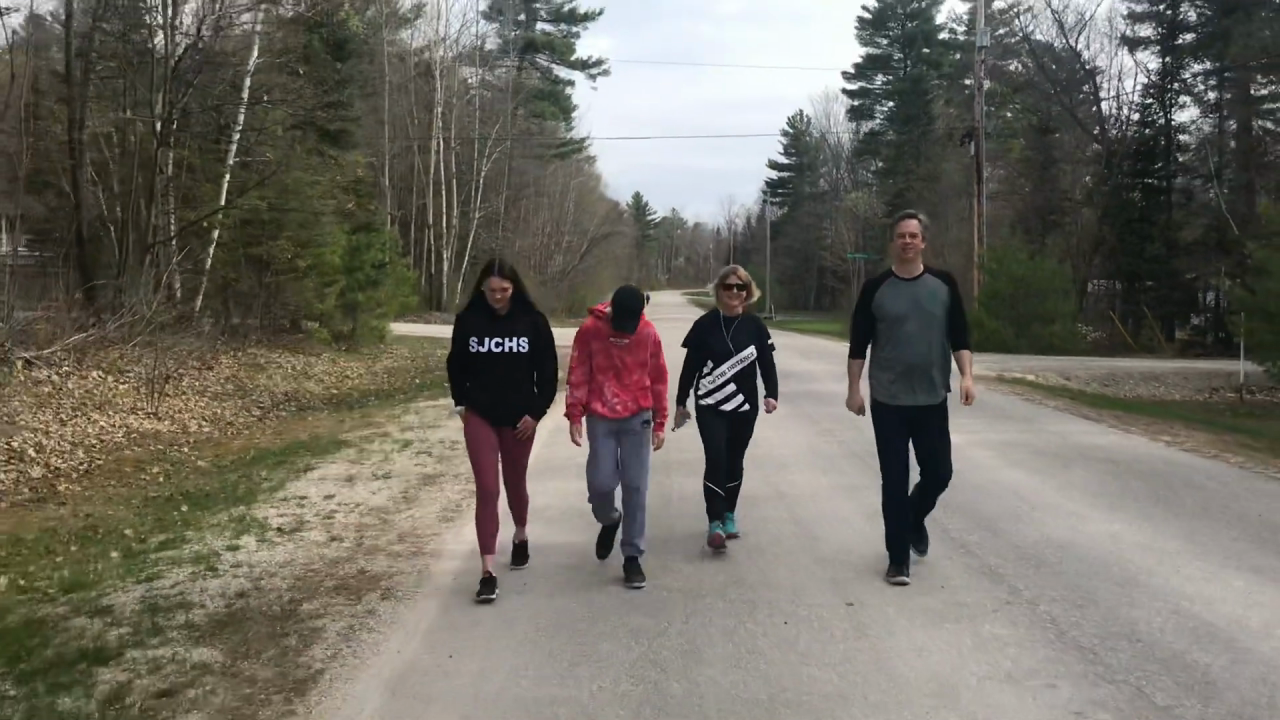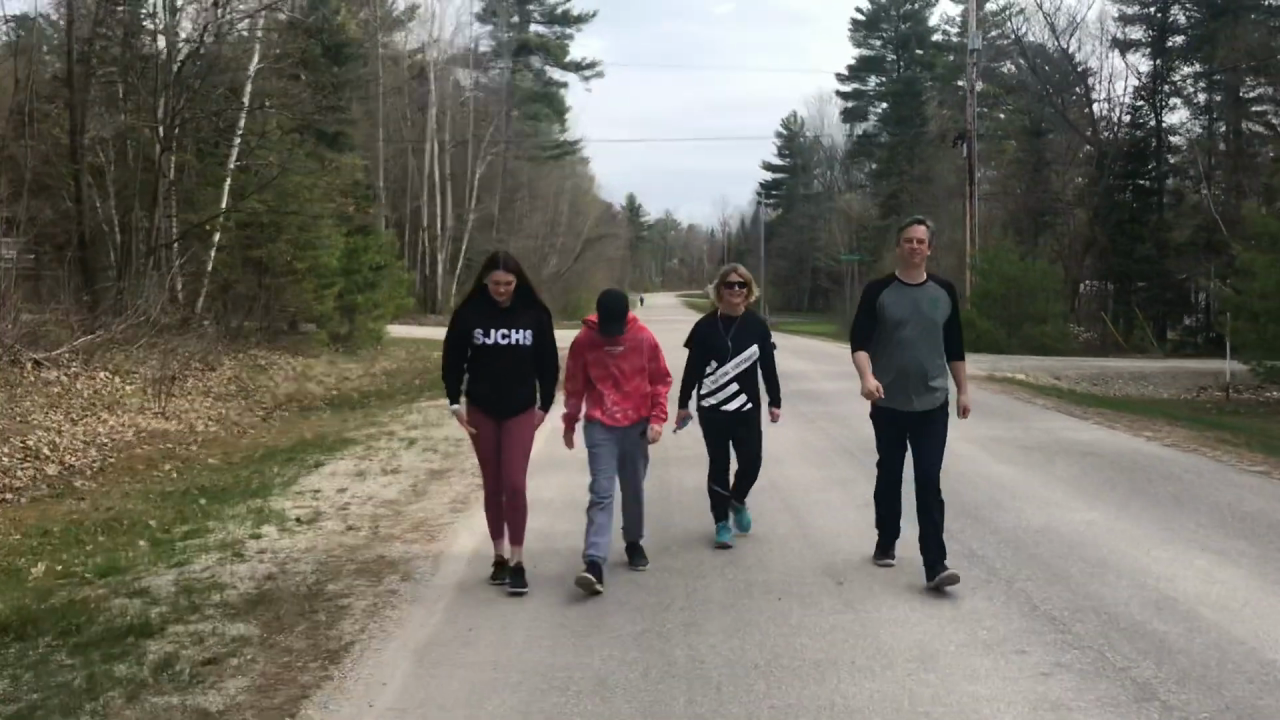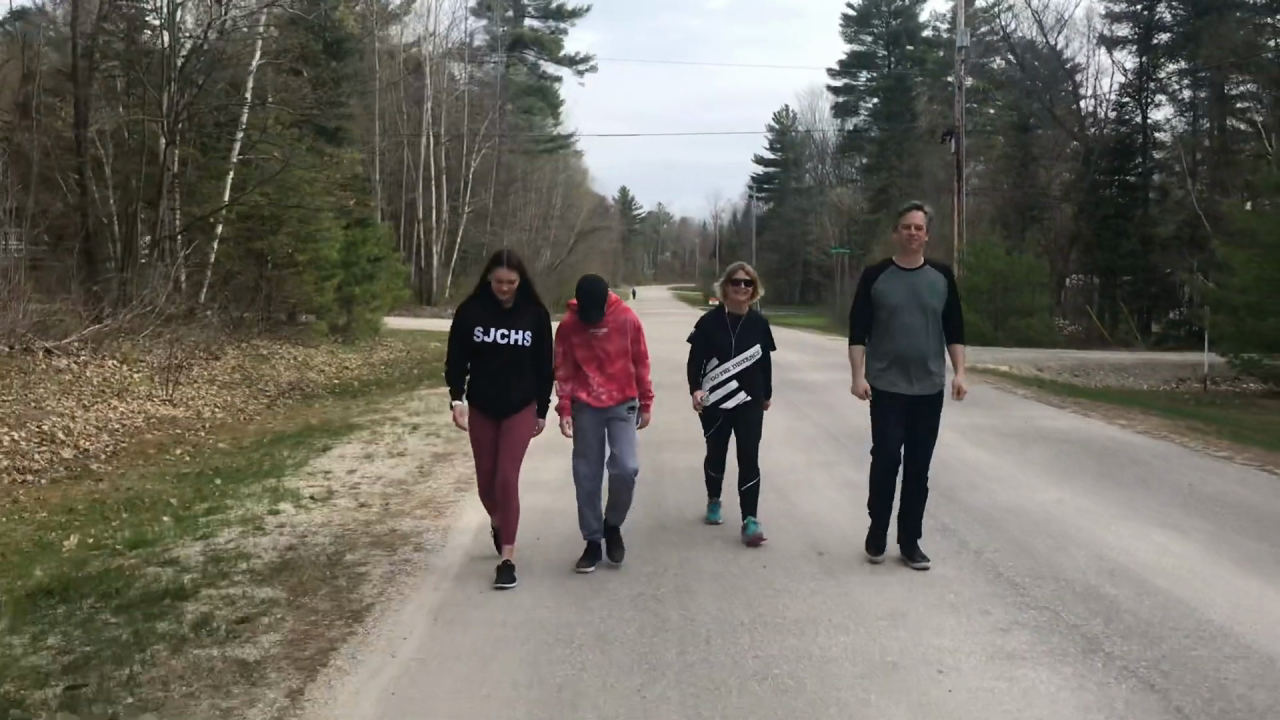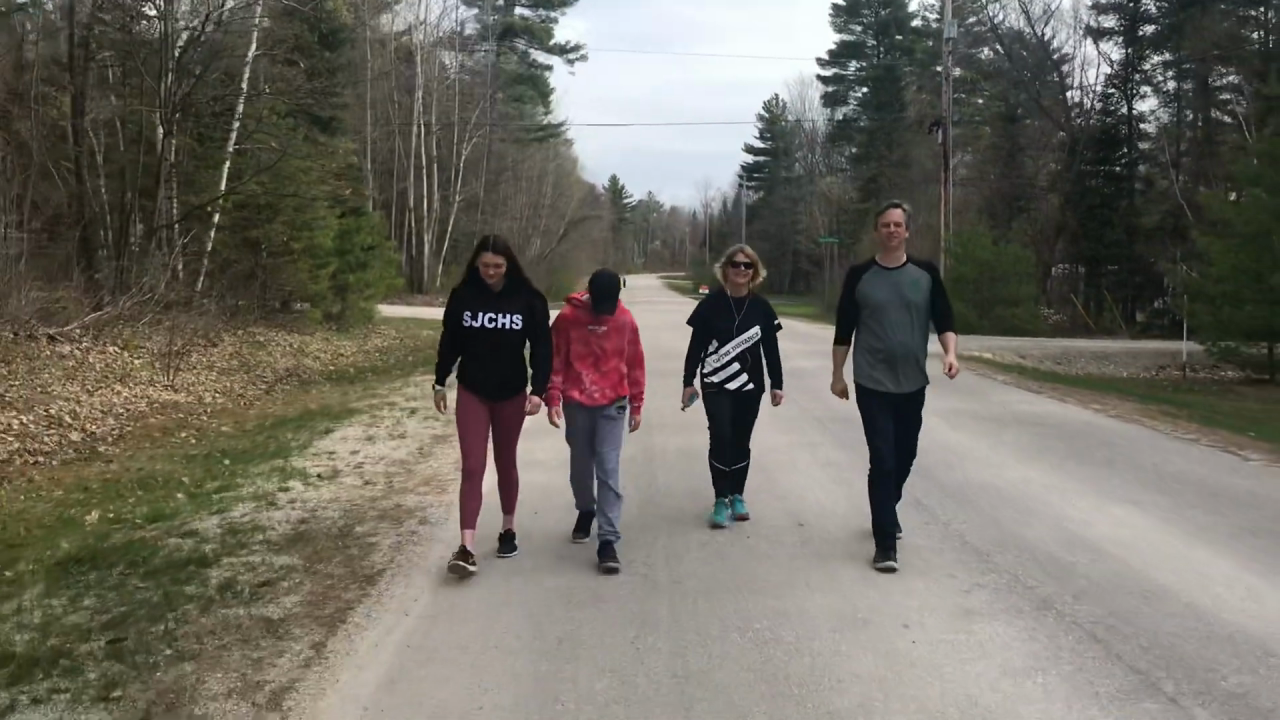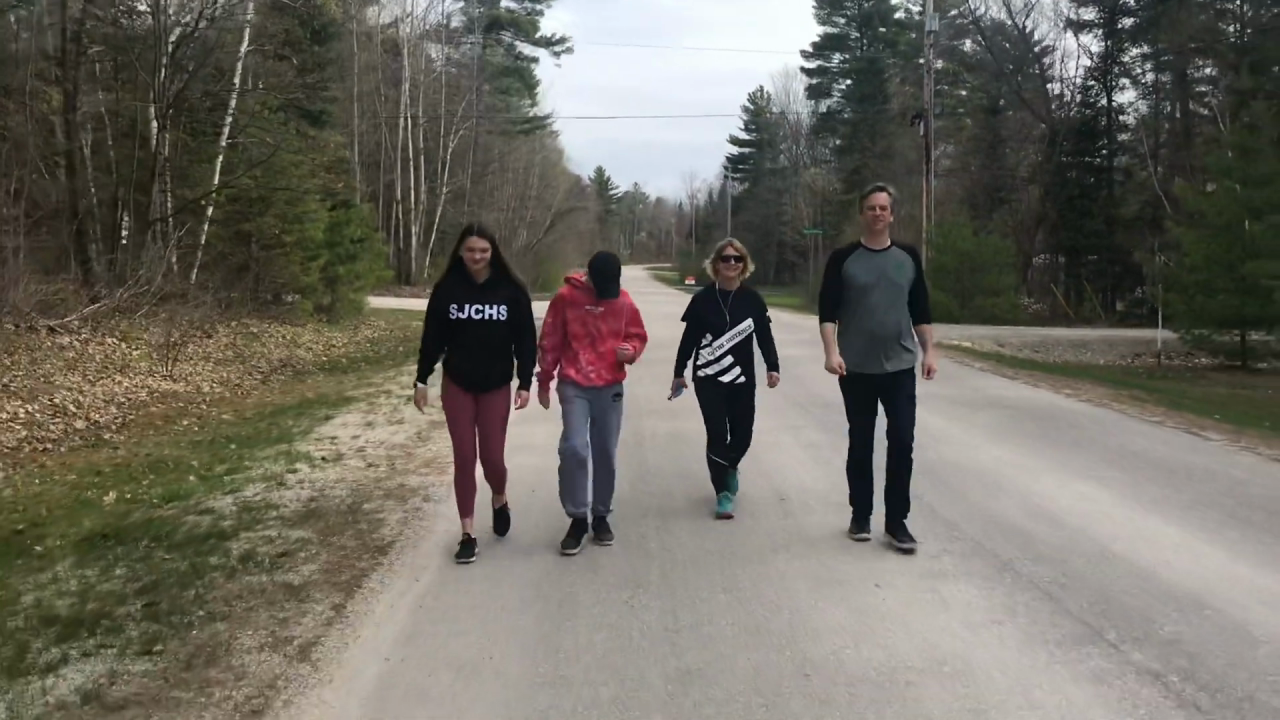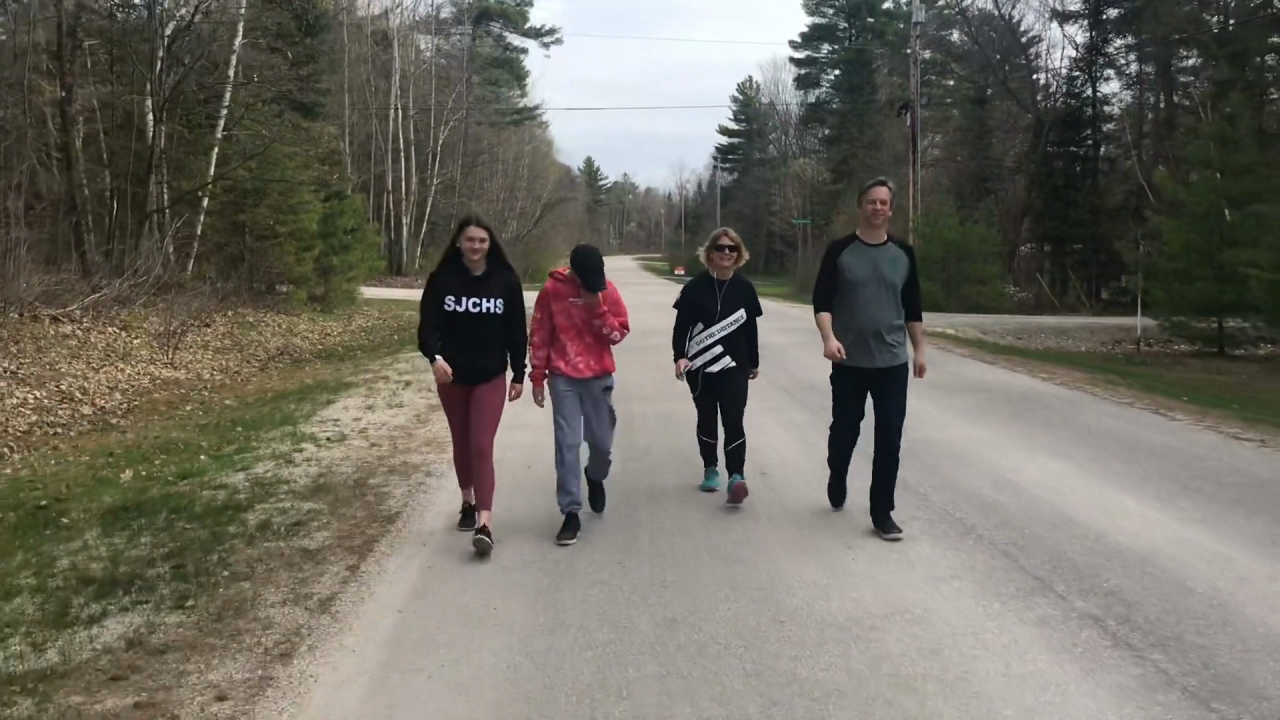
dt=0.3s
person 1, frame 1
left shoulder: (944, 284)
right shoulder: (875, 288)
left elbow: (959, 335)
right elbow: (858, 344)
left wrist: (966, 376)
right wrist: (854, 389)
left hip: (933, 399)
right hip: (888, 400)
left knee: (939, 472)
right knee: (894, 478)
left ankle: (915, 519)
right ankle: (898, 557)
person 1, frame 2
left shoulder: (945, 292)
right shoulder: (878, 291)
left elbow: (955, 346)
right elbow: (859, 341)
left wrist: (963, 391)
right wrist: (867, 377)
left hip: (934, 403)
right hip: (890, 404)
left knee: (929, 482)
right knee: (889, 476)
left ankle: (935, 565)
right ankle: (886, 541)
person 1, frame 3
left shoulder: (942, 276)
right shoulder: (875, 276)
left elbow: (955, 330)
right elbow: (857, 330)
left wrist: (959, 373)
right wrist: (858, 375)
left hip: (929, 389)
right hip: (886, 387)
left knee: (918, 468)
right knee: (886, 460)
left ankle: (909, 541)
right ankle: (878, 530)
person 1, frame 4
left shoulder: (926, 273)
right shoulder: (859, 276)
left elbow: (944, 319)
right elbow: (844, 330)
left wrist: (950, 354)
right wrist: (838, 375)
left hip: (913, 385)
right hip: (872, 385)
left knee: (904, 458)
right knee: (882, 461)
left ankle: (886, 510)
right ankle: (886, 542)
person 1, frame 5
left shoulder: (909, 257)
right shoulder: (843, 258)
left elbow: (920, 309)
right elbow: (828, 311)
left wrist: (928, 352)
right wrist: (831, 351)
left hip: (900, 366)
right hip: (856, 368)
left knee: (902, 441)
right knee: (861, 443)
left ankle: (897, 522)
right ankle: (861, 513)
person 1, frame 6
left shoulder: (904, 253)
right shoulder: (840, 251)
left elbow: (912, 307)
right elbow: (822, 301)
left wrist: (919, 350)
right wrist: (829, 339)
left hip: (893, 362)
right hip: (849, 361)
left knee: (889, 439)
right knee: (844, 429)
right ankle: (837, 480)
person 2, frame 1
left shoulder: (533, 322)
right shoulder: (468, 320)
left elbow: (548, 371)
right elbow: (456, 365)
left wrist: (536, 413)
right wrist: (459, 404)
left hip: (520, 418)
right hip: (479, 417)
left knee: (515, 484)
right knee: (487, 491)
left ankle: (520, 536)
right ankle: (488, 572)
person 2, frame 2
left shoulder: (535, 314)
right shoulder: (468, 313)
left elbow: (548, 363)
right elbow: (453, 360)
left wrist: (545, 405)
right wrist: (455, 401)
left hip: (521, 411)
right hip: (481, 410)
left knee: (514, 484)
right knee: (492, 485)
left ankle: (516, 561)
right ankle: (500, 554)
person 2, frame 3
left shoulder: (535, 315)
right shoulder: (471, 311)
left elbow: (544, 366)
right elbow: (456, 359)
left wrist: (542, 411)
right wrist: (457, 399)
left hip: (520, 409)
right hip: (480, 408)
left knee: (507, 480)
right knee: (485, 480)
left ankle: (507, 559)
right ankle: (497, 521)
person 2, frame 4
left shoulder: (528, 299)
right shoulder: (462, 296)
left elbow: (542, 347)
right elbow: (450, 342)
left wrist: (539, 389)
right wrist: (440, 383)
left hip: (511, 394)
right hip: (471, 392)
left knee: (505, 463)
right knee: (472, 467)
left ankle: (508, 528)
right ankle: (466, 548)
person 2, frame 5
left shoulder: (511, 290)
right shoulder: (446, 289)
left elbow: (526, 339)
right elbow: (433, 338)
left wrist: (525, 383)
right wrist: (422, 380)
left hip: (497, 386)
right hip: (456, 385)
left knee: (491, 458)
right knee: (464, 458)
left ankle: (499, 501)
right ankle: (468, 534)
person 2, frame 6
left shoulder: (506, 281)
right shoulder: (441, 280)
left elbow: (516, 332)
right elbow: (428, 326)
left wrist: (518, 375)
right wrist: (435, 358)
left hip: (491, 378)
right hip: (452, 376)
left knee: (481, 447)
right knee: (461, 444)
right ankle: (467, 500)
person 3, frame 1
left shoulder: (649, 334)
right shoulder: (589, 331)
left elbow: (658, 380)
right elbow: (578, 376)
left wrist: (659, 423)
right wrist: (575, 416)
left hip: (637, 418)
right hip: (600, 418)
left knee: (635, 487)
right knee: (600, 483)
left ankle: (632, 556)
right ankle: (609, 520)
person 3, frame 2
left shoulder: (644, 337)
right shoulder: (583, 341)
left elbow: (661, 380)
right elbow: (574, 385)
left wrist: (657, 417)
right wrist: (570, 423)
left hip: (636, 424)
right hip: (599, 427)
left knee: (632, 488)
right knee: (601, 492)
left ankle: (633, 540)
right ankle: (594, 564)
person 3, frame 3
left shoulder: (627, 318)
right shoulder: (568, 325)
left elbow: (640, 363)
right elbow: (563, 371)
left wrist: (646, 403)
right wrist: (564, 410)
left hip: (623, 404)
right hip: (585, 408)
left knee: (626, 467)
right knee: (586, 476)
left ankle: (612, 525)
right ankle: (593, 542)
person 3, frame 4
left shoulder: (625, 320)
right shoulder: (567, 317)
left elbow: (635, 364)
right elbow: (556, 362)
left wrist: (636, 405)
right wrist: (553, 400)
left hip: (613, 405)
right hip: (577, 405)
left knee: (608, 470)
right knee: (581, 465)
left ankle: (608, 541)
right ankle: (586, 509)
person 3, frame 5
left shoulder: (624, 301)
right shoulder: (565, 297)
left elbow: (638, 337)
right elbow: (549, 341)
left wrist: (630, 351)
right wrist: (544, 381)
left hip: (610, 387)
right hip: (573, 385)
left knee: (605, 454)
right knee: (574, 449)
left ankle: (600, 515)
right ankle: (577, 518)
person 3, frame 6
left shoulder: (607, 291)
right shoulder: (551, 291)
left elbow: (619, 334)
right elbow: (539, 337)
left wrist: (598, 309)
right wrist: (537, 378)
left hip: (600, 378)
right hip: (563, 380)
left knee: (601, 441)
right knee: (568, 445)
left ankle: (595, 477)
person 4, frame 1
left shoulder: (755, 325)
right shoulder: (704, 325)
left elbow: (767, 364)
right elbow: (690, 366)
left wrist: (771, 394)
right wrist: (681, 402)
left hip: (744, 406)
right hip: (710, 405)
left knee: (734, 461)
right knee: (715, 459)
left ankle: (728, 513)
right ankle: (715, 525)
person 4, frame 2
left shoulder: (757, 325)
right shoulder: (705, 326)
left elbow: (768, 365)
right elbow: (692, 368)
left wrist: (775, 401)
right wrist: (683, 404)
left hip: (748, 406)
right hip: (713, 407)
left knee: (751, 460)
right knee: (719, 464)
left ankle: (738, 500)
right ankle: (722, 523)
person 4, frame 3
left shoulder: (759, 323)
right shoulder: (709, 322)
right elbow: (695, 361)
left wrist: (767, 394)
right wrist: (695, 389)
left hip: (749, 401)
right hip: (715, 401)
left knee: (749, 457)
right knee: (716, 454)
left ankle: (750, 521)
right ankle: (714, 500)
person 4, frame 4
left shoulder: (761, 306)
right shoulder: (710, 304)
left elbow: (770, 346)
right elbow: (696, 345)
left wrist: (776, 383)
right wrist: (689, 382)
left hip: (750, 385)
right hip: (716, 383)
left knee: (740, 441)
right knee: (720, 437)
left ankle: (736, 495)
right ankle: (722, 500)
person 4, frame 5
left shoulder: (752, 299)
right shoulder: (702, 299)
left elbow: (764, 335)
right elbow: (689, 337)
left wrist: (772, 366)
right wrist: (679, 372)
left hip: (742, 378)
right hip: (709, 377)
left knee: (742, 434)
right knee: (716, 432)
left ankle: (730, 468)
right ankle: (723, 494)
person 4, frame 6
left shoulder: (744, 288)
right shoulder: (694, 288)
left elbow: (751, 328)
right elbow: (681, 327)
left wrist: (754, 363)
right wrist: (679, 356)
left hip: (735, 367)
right hip: (701, 367)
left knee: (733, 419)
right knee: (707, 419)
